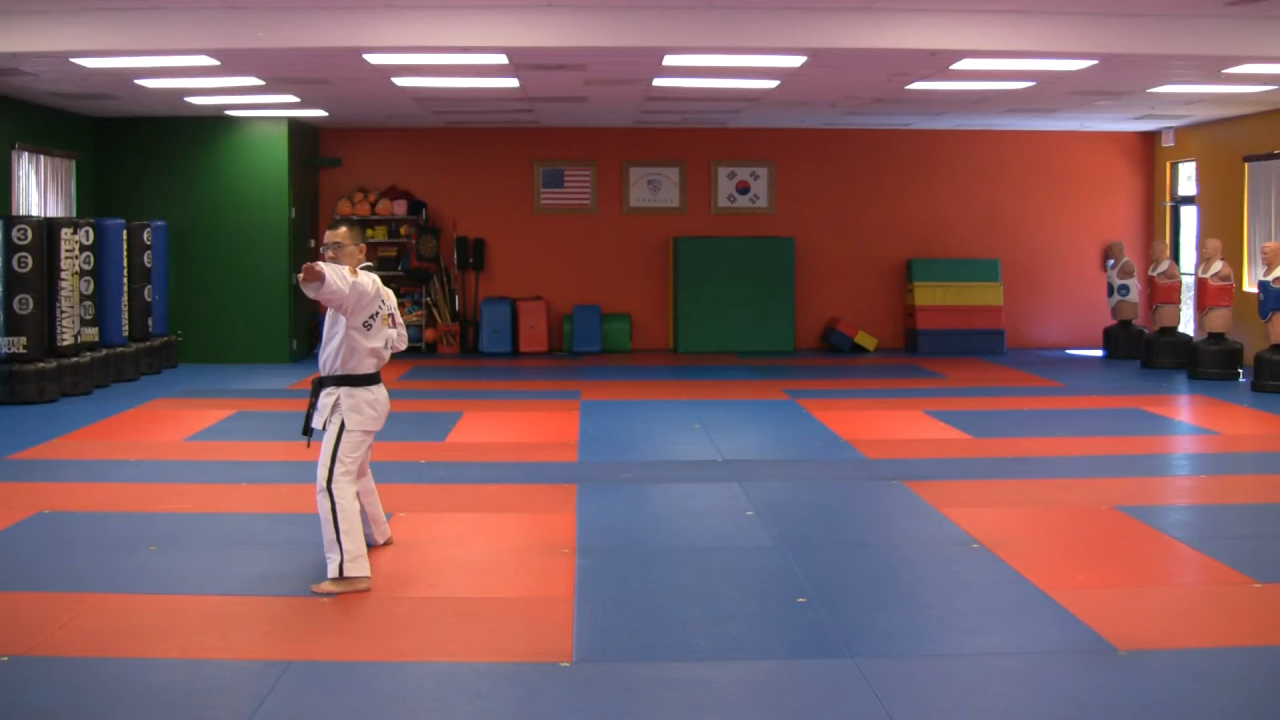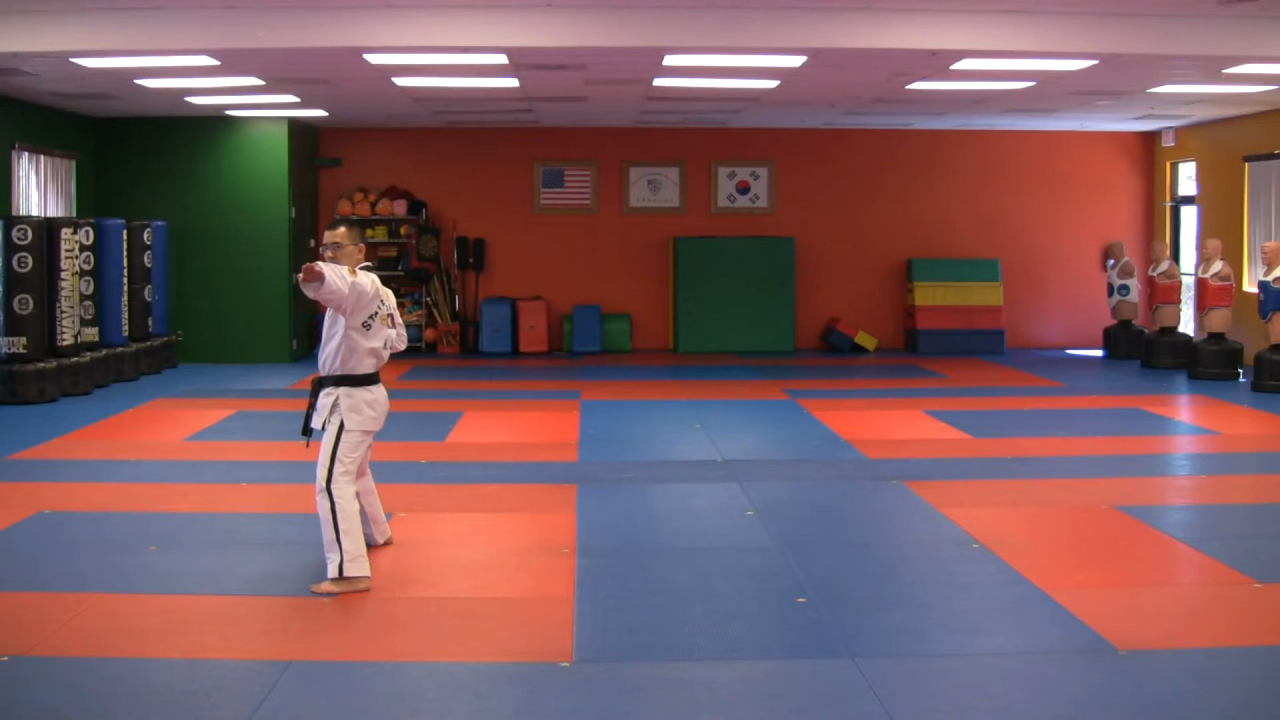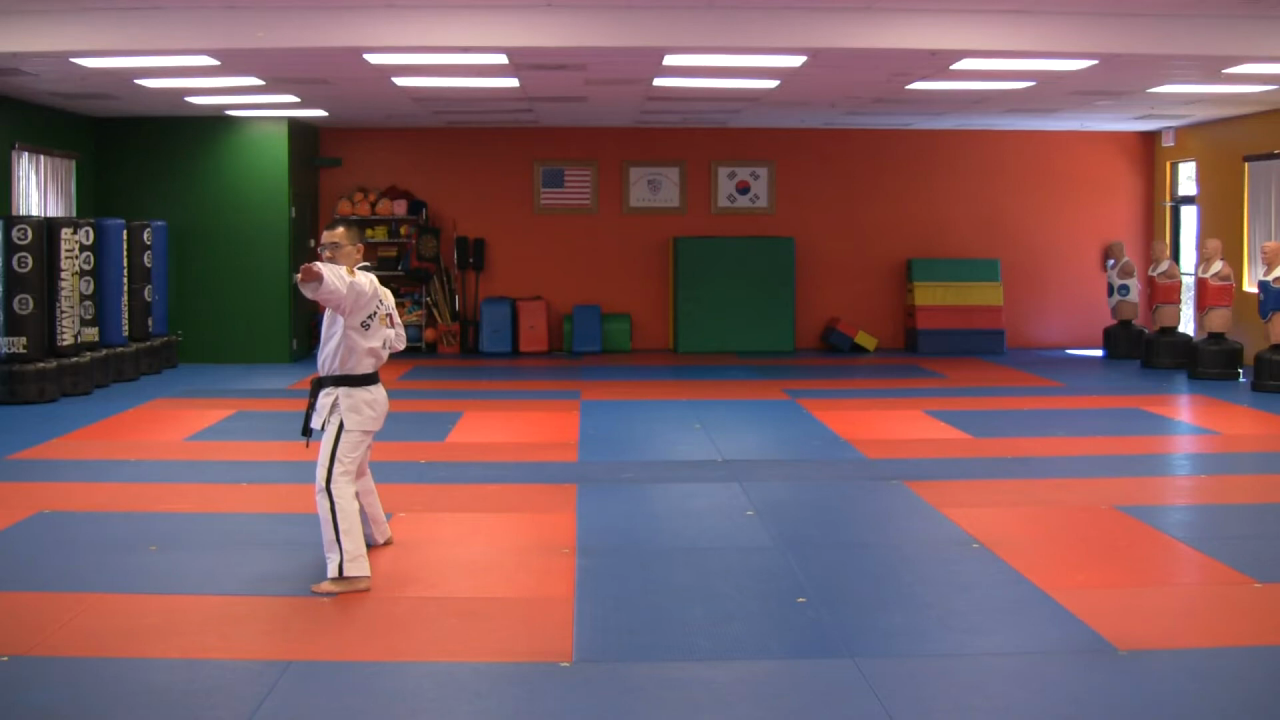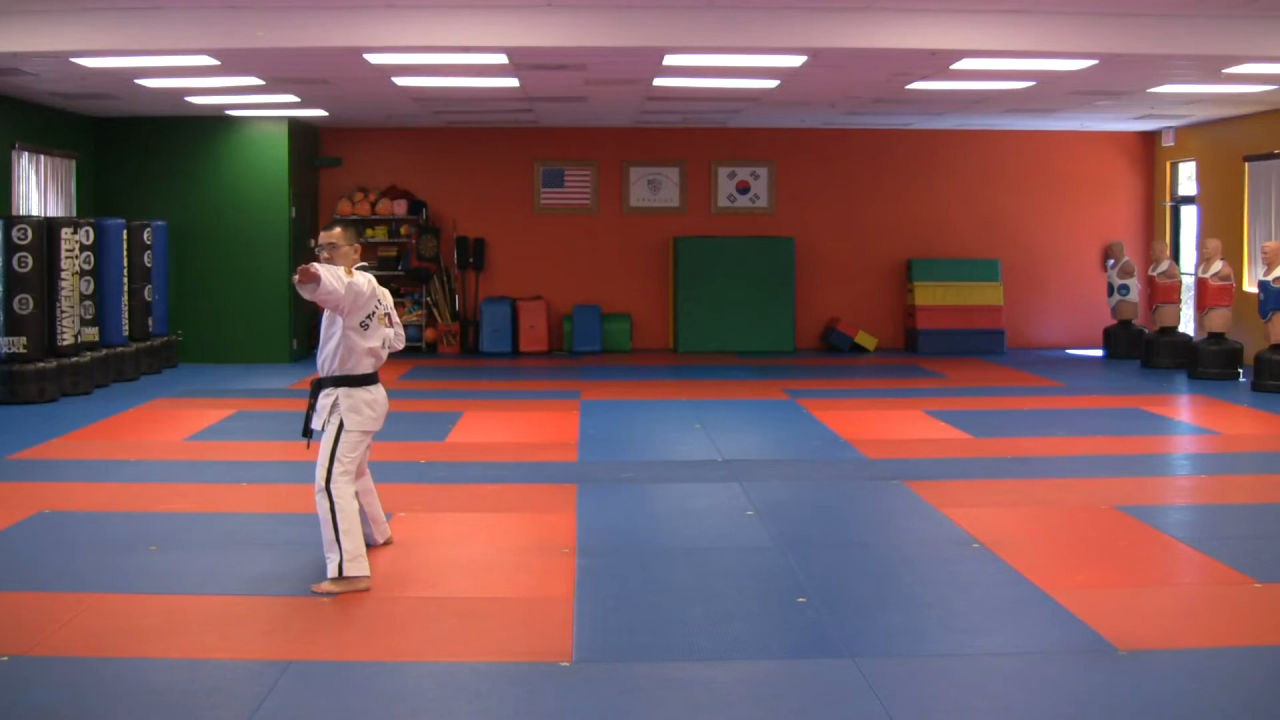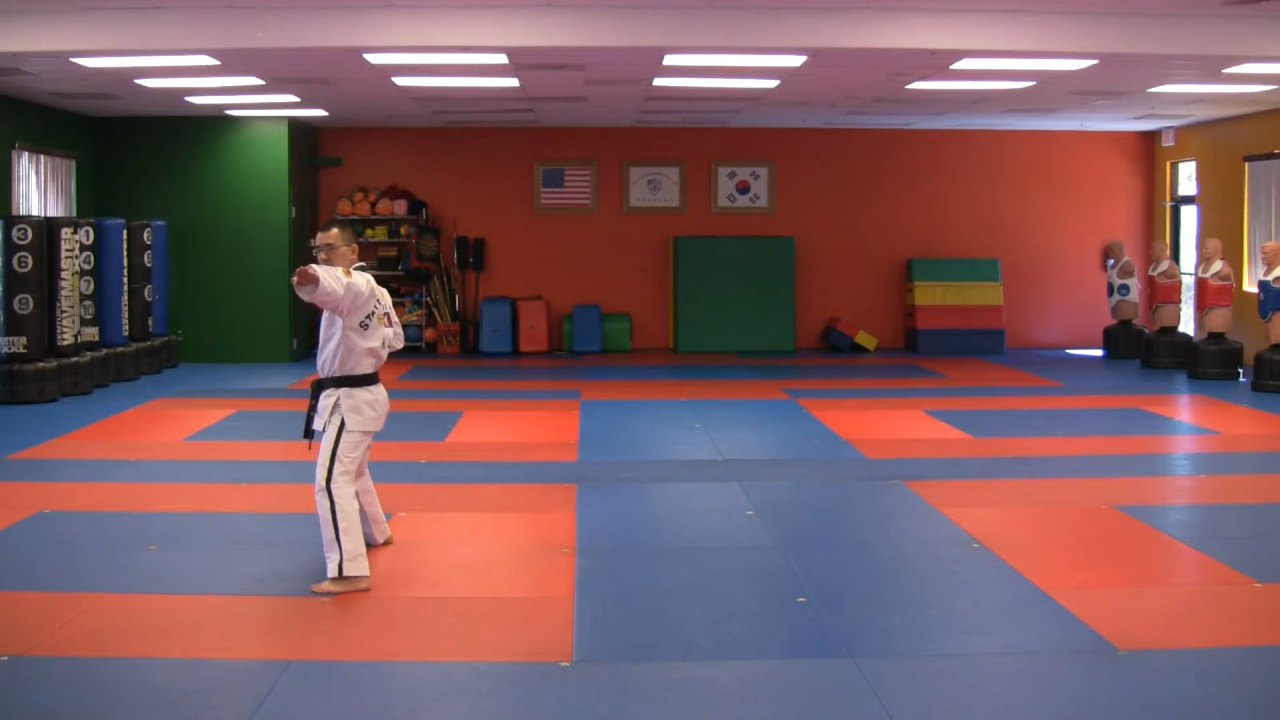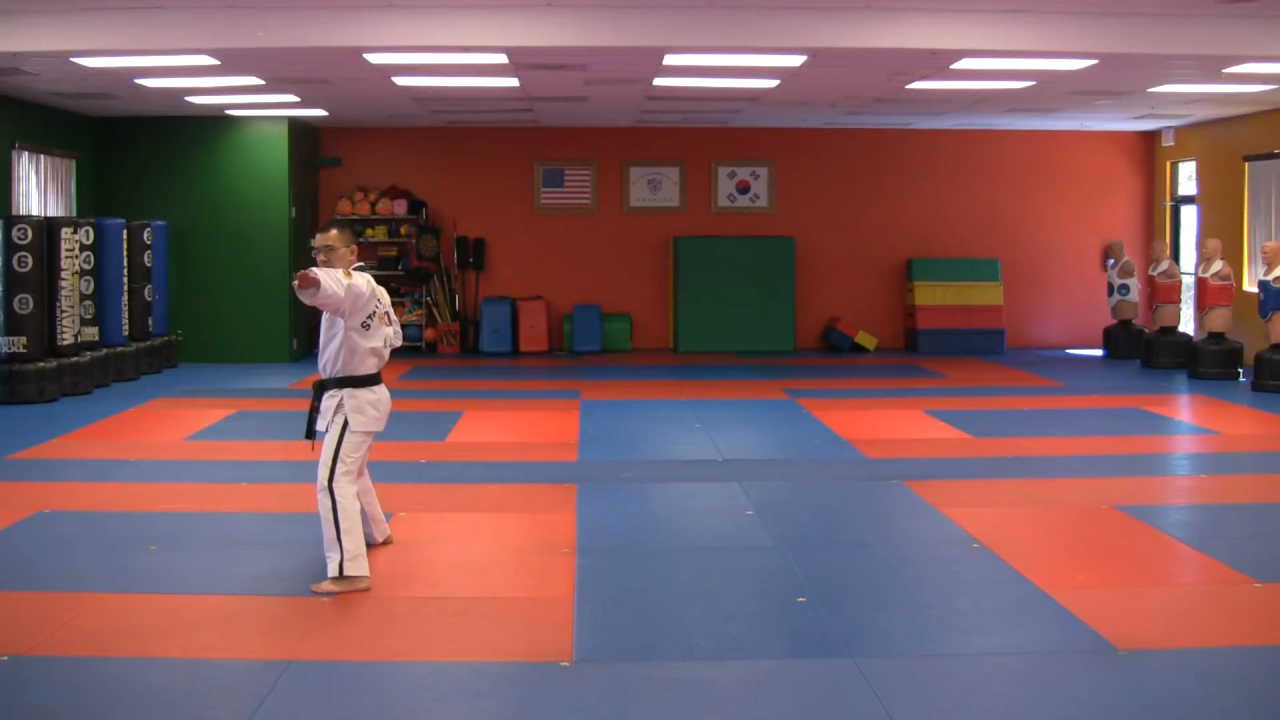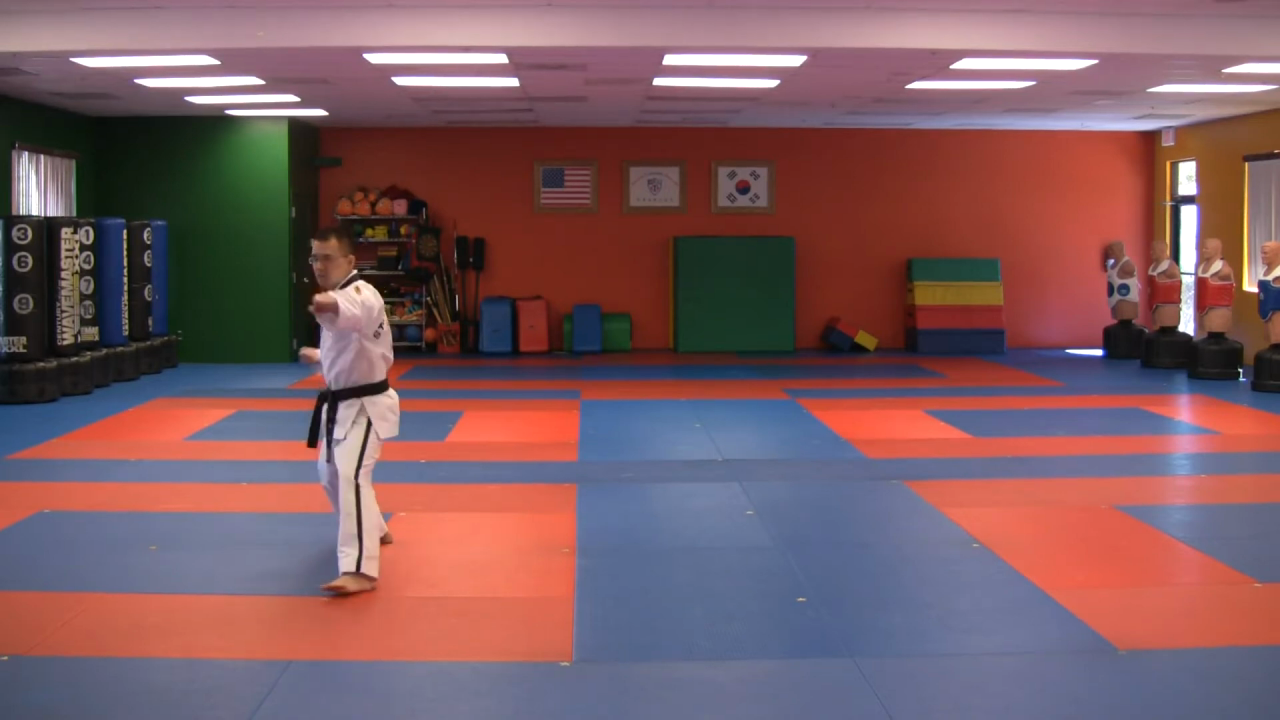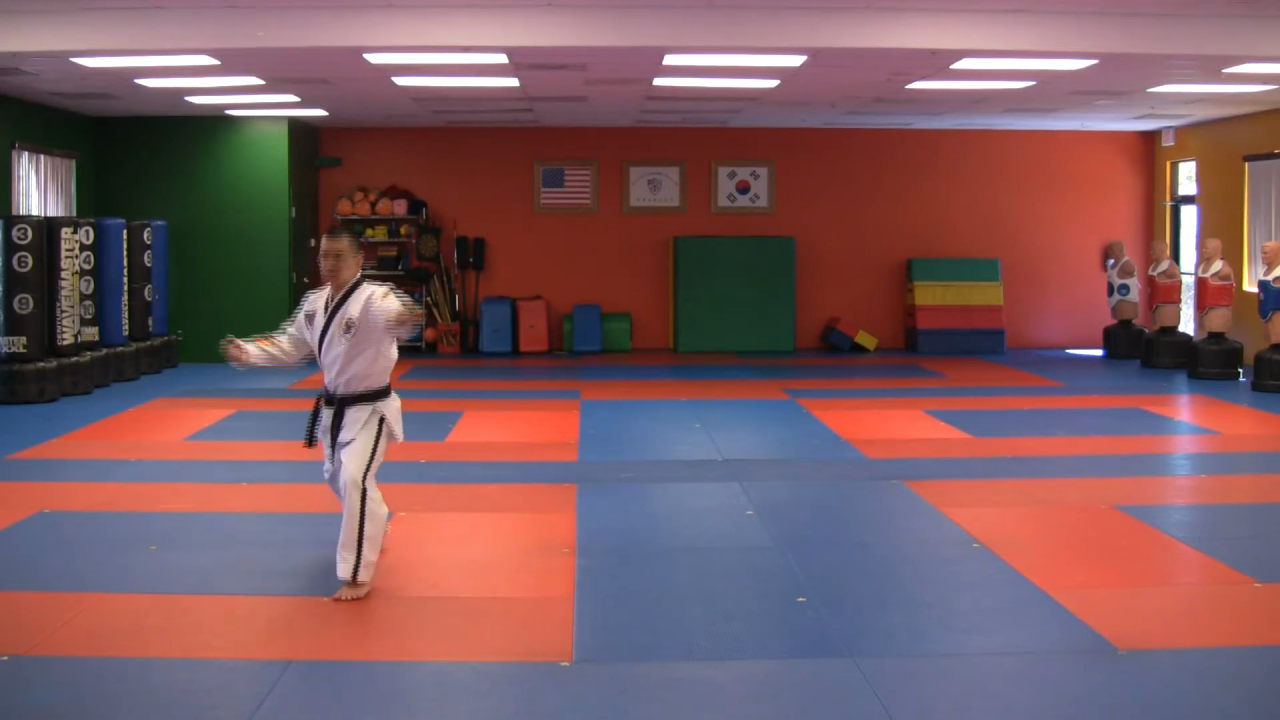
dt=0.3s
person 1, frame 1
left shoulder: (362, 283)
right shoulder: (380, 290)
left elbow: (340, 284)
right elbow: (397, 339)
left wrist: (319, 277)
right wrist: (366, 339)
left hip: (351, 398)
right hip: (364, 392)
left knee: (334, 480)
right knee: (355, 470)
left ankle: (351, 572)
right ankle: (376, 533)
person 1, frame 2
left shoulder: (360, 284)
right shoulder: (379, 290)
left elbow: (339, 283)
right elbow: (398, 338)
left wrist: (317, 276)
right wrist: (366, 339)
left hip: (350, 397)
right hip: (364, 392)
left knee: (333, 480)
right knee: (353, 471)
left ankle: (350, 572)
right ankle: (376, 533)
person 1, frame 3
left shoulder: (359, 283)
right shoulder: (377, 290)
left elbow: (338, 283)
right elbow: (396, 339)
left wrist: (316, 277)
right wrist: (364, 340)
left hip: (349, 398)
right hip: (362, 392)
left knee: (332, 480)
right knee: (353, 470)
left ankle: (350, 572)
right ankle: (376, 532)
person 1, frame 4
left shoulder: (358, 284)
right shoulder: (375, 291)
left elbow: (336, 284)
right elbow: (395, 338)
left wrist: (314, 278)
right wrist: (362, 339)
left hip: (349, 398)
right hip: (361, 393)
left knee: (332, 480)
right knee: (353, 470)
left ankle: (350, 572)
right ankle: (376, 533)
person 1, frame 5
left shoulder: (356, 284)
right shoulder: (373, 290)
left elbow: (334, 284)
right elbow: (394, 338)
left wrist: (312, 279)
right wrist: (358, 338)
left hip: (349, 399)
right hip: (360, 393)
left knee: (332, 479)
right knee: (353, 470)
left ankle: (350, 571)
right ankle: (376, 532)
person 1, frame 6
left shoulder: (357, 284)
right shoulder: (371, 289)
left elbow: (335, 287)
right elbow: (393, 334)
left wrist: (314, 283)
right wrist: (358, 340)
left hip: (352, 399)
right hip: (358, 394)
left knee: (333, 479)
right knee: (351, 470)
left ankle: (350, 572)
right ankle: (376, 532)
person 1, frame 7
left shoulder: (362, 295)
right shoulder: (336, 295)
left elbow: (345, 313)
left wrist: (329, 306)
right wrist: (320, 355)
left hip: (366, 406)
right hip: (340, 405)
left knee: (350, 479)
right knee: (332, 476)
left ankle: (358, 570)
right ankle: (375, 530)
person 1, frame 8
left shoulder: (375, 297)
right shoulder: (314, 302)
left elbow: (395, 311)
right elbow: (291, 343)
left wrist: (403, 317)
right wrist: (246, 352)
left hip: (370, 411)
right hip: (335, 409)
left knee: (356, 480)
right knee: (338, 477)
left ankle: (356, 576)
right ankle: (372, 525)
